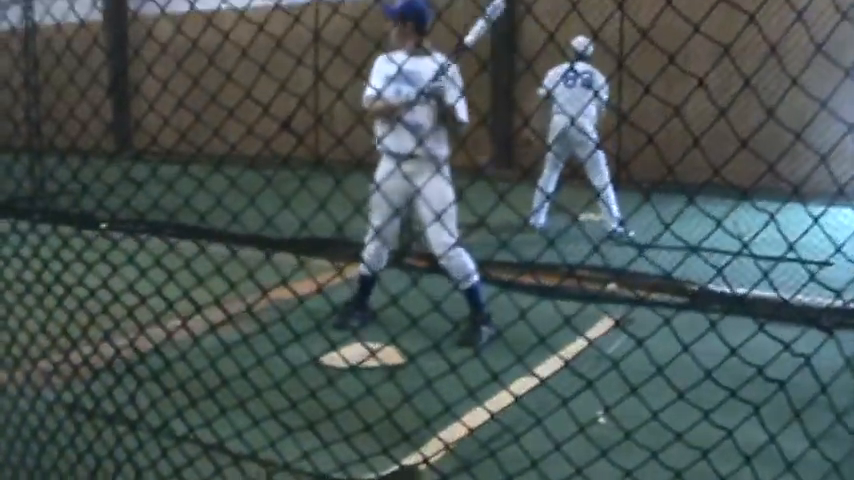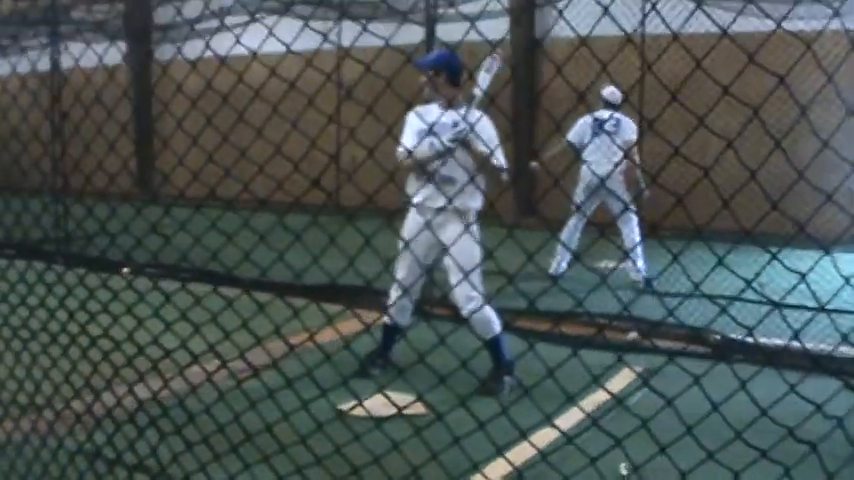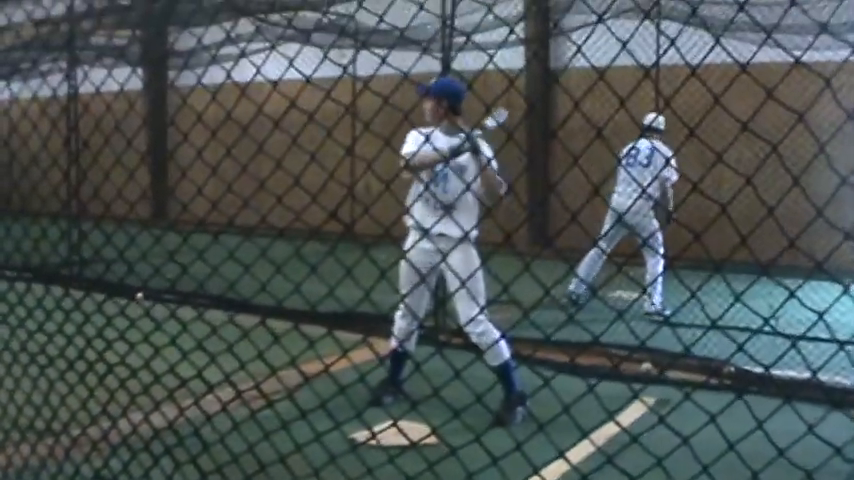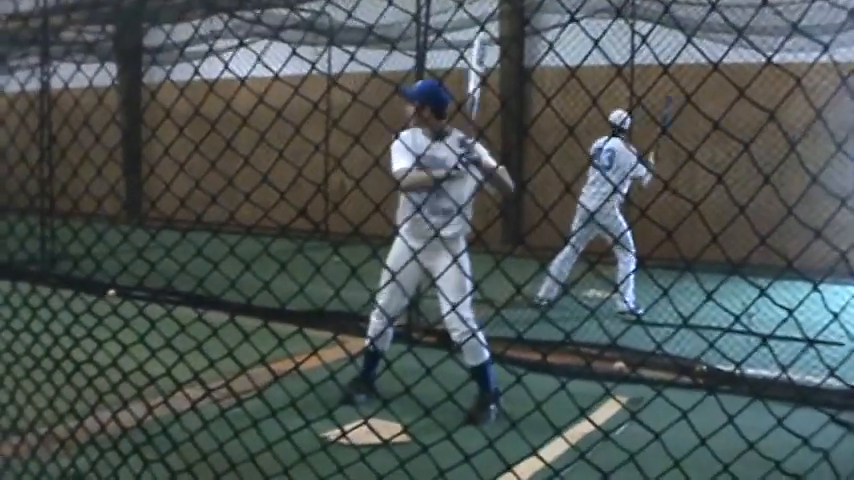
dt=0.4s
person 1, frame 1
left shoulder: (443, 68)
right shoulder: (385, 64)
left elbow: (458, 124)
right elbow: (371, 107)
left wrist: (441, 101)
right wrist: (410, 99)
left hip: (430, 166)
right hip: (392, 164)
left knee: (445, 243)
right knee: (378, 236)
left ankle: (481, 315)
right ankle: (360, 303)
person 1, frame 2
left shoulder: (477, 120)
right shoulder: (418, 116)
left elbow: (498, 170)
right elbow: (406, 162)
left wrist: (468, 145)
right wrist: (441, 150)
left hip: (459, 219)
right hip: (420, 215)
left knee: (470, 298)
right knee: (403, 287)
left ankle: (503, 366)
right ankle: (383, 352)
person 1, frame 3
left shoulder: (478, 144)
right shoulder: (419, 137)
left elbow: (497, 194)
right elbow: (409, 164)
left wrist: (477, 156)
right wrist: (451, 152)
left hip: (459, 243)
right hip: (420, 239)
left knee: (476, 320)
right knee: (408, 313)
left ankle: (514, 394)
right ankle: (393, 380)
person 1, frame 4
left shoulder: (466, 145)
right shoulder: (405, 140)
left elbow: (508, 188)
right elbow: (405, 182)
left wrist: (481, 162)
right wrist: (447, 172)
left hip: (449, 244)
right hip: (409, 240)
left knee: (460, 321)
right knee: (384, 310)
left ankle: (489, 393)
right ankle: (366, 378)
person 2, frame 1
left shoulder: (556, 72)
right shoulder: (598, 77)
left elbow: (542, 98)
right elbow: (601, 107)
left hip: (559, 126)
right hip: (585, 130)
left knee: (550, 173)
right knee: (601, 178)
left ankle: (537, 219)
right ankle: (616, 225)
person 2, frame 2
left shoulder: (587, 120)
right shoulder: (627, 123)
left elbow: (567, 145)
right elbow: (631, 151)
right wrist: (641, 181)
left hip: (589, 176)
right hip: (613, 178)
left knee: (576, 220)
right knee: (630, 223)
left ankle: (557, 268)
right ankle: (639, 273)
person 2, frame 3
left shoulder: (629, 148)
right shoulder: (664, 152)
right elbow: (666, 188)
right wrist: (669, 211)
left hip: (617, 205)
right hip: (640, 210)
left knee: (600, 248)
right knee: (655, 255)
left ankle: (576, 290)
right ankle: (653, 304)
person 2, frame 4
left shoulder: (597, 145)
right shoulder: (627, 151)
right elbow: (645, 179)
right wrist: (649, 166)
left hip: (586, 205)
right hip: (607, 209)
left knee: (571, 249)
right knee: (627, 254)
left ankle: (546, 294)
right ankle: (626, 303)
